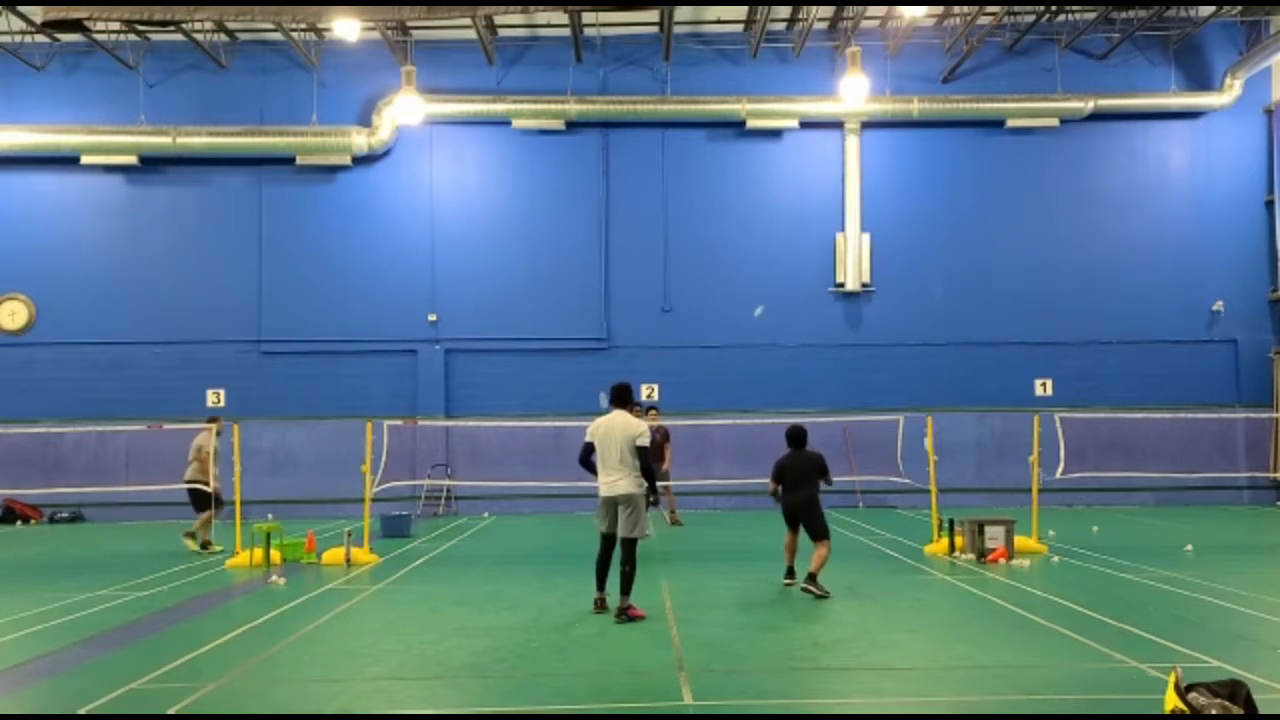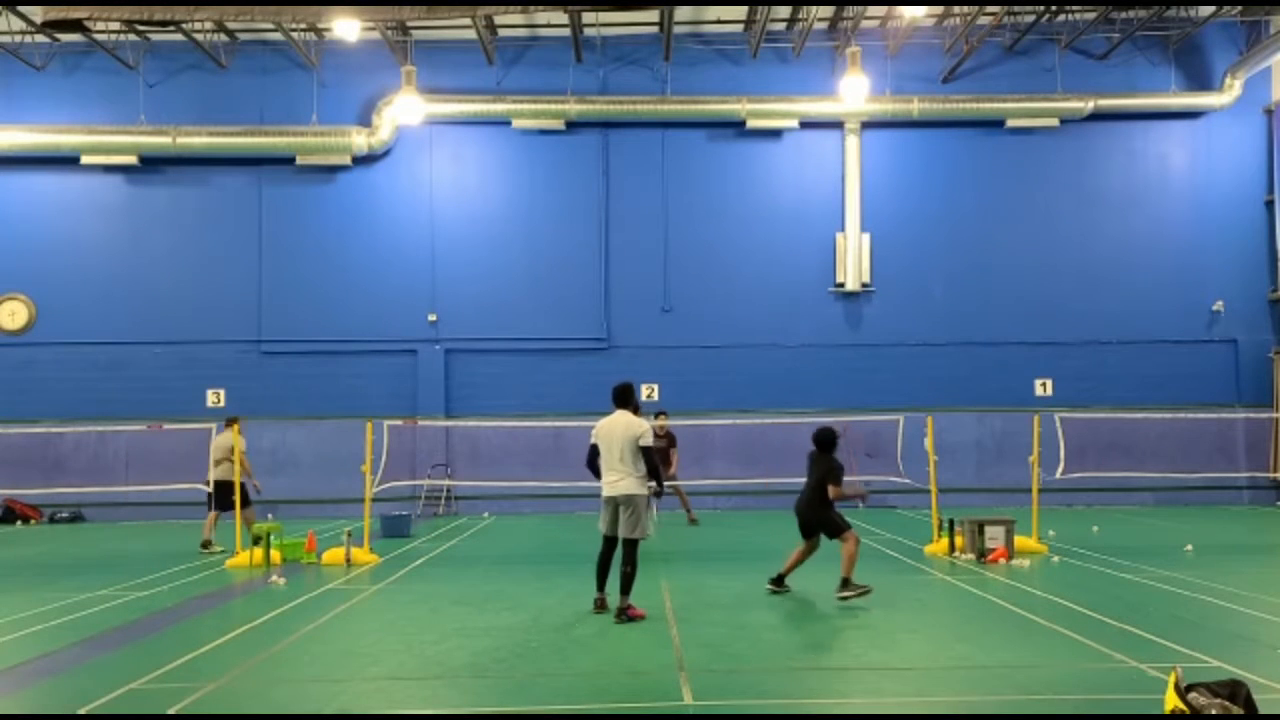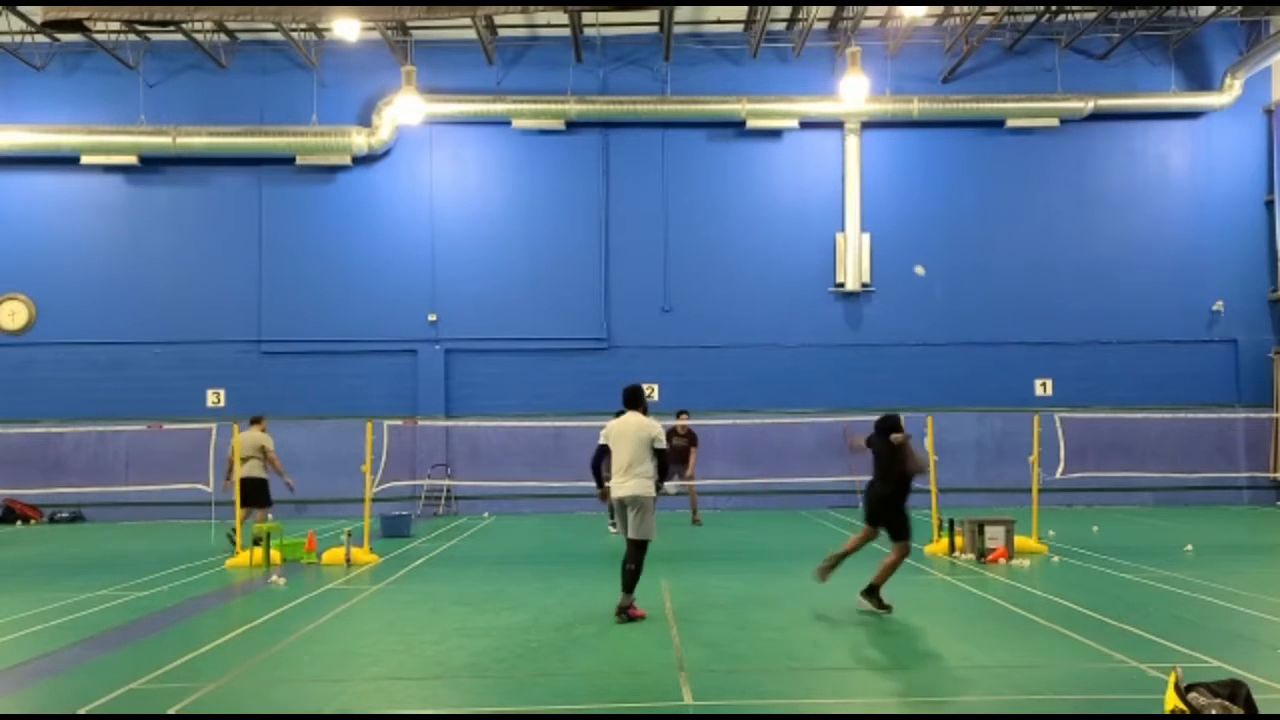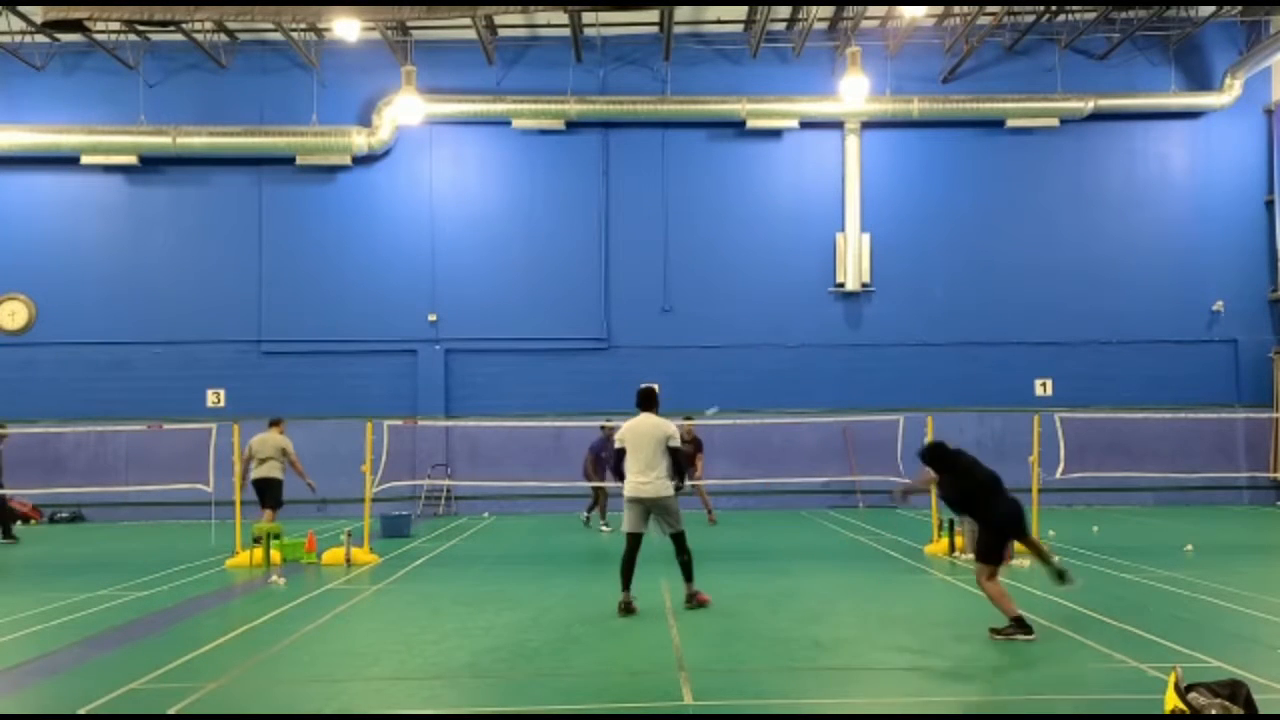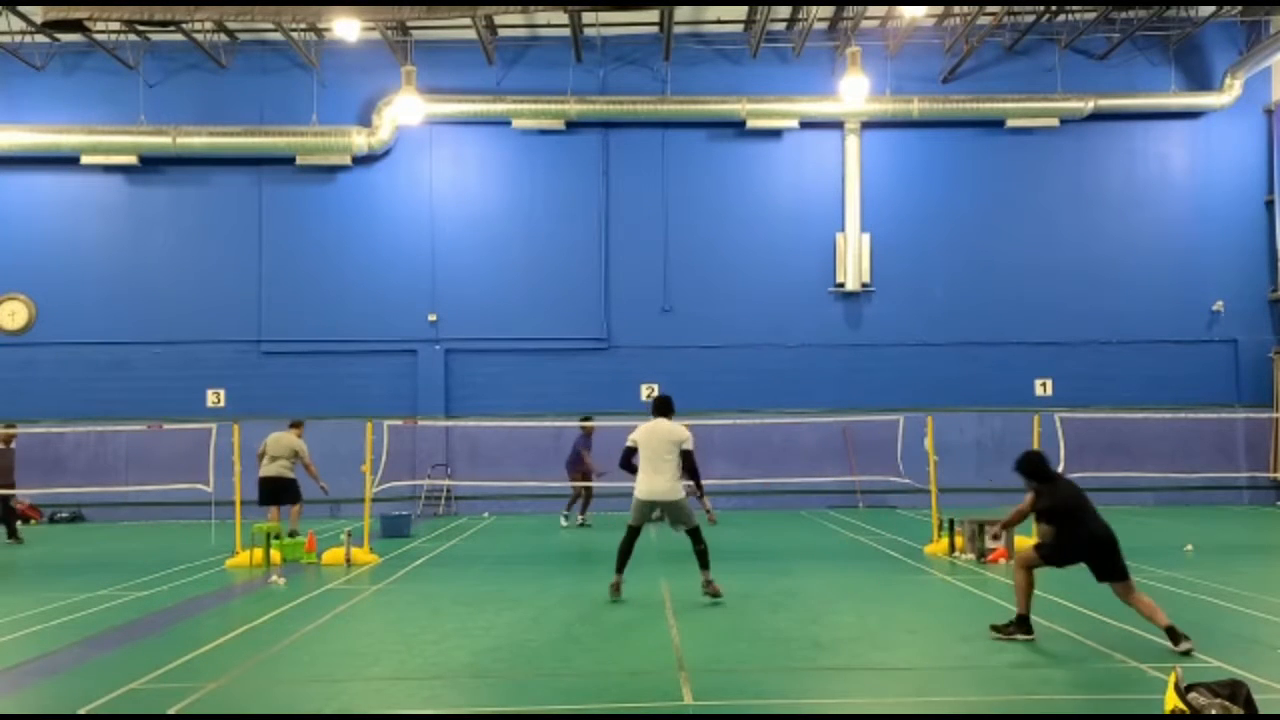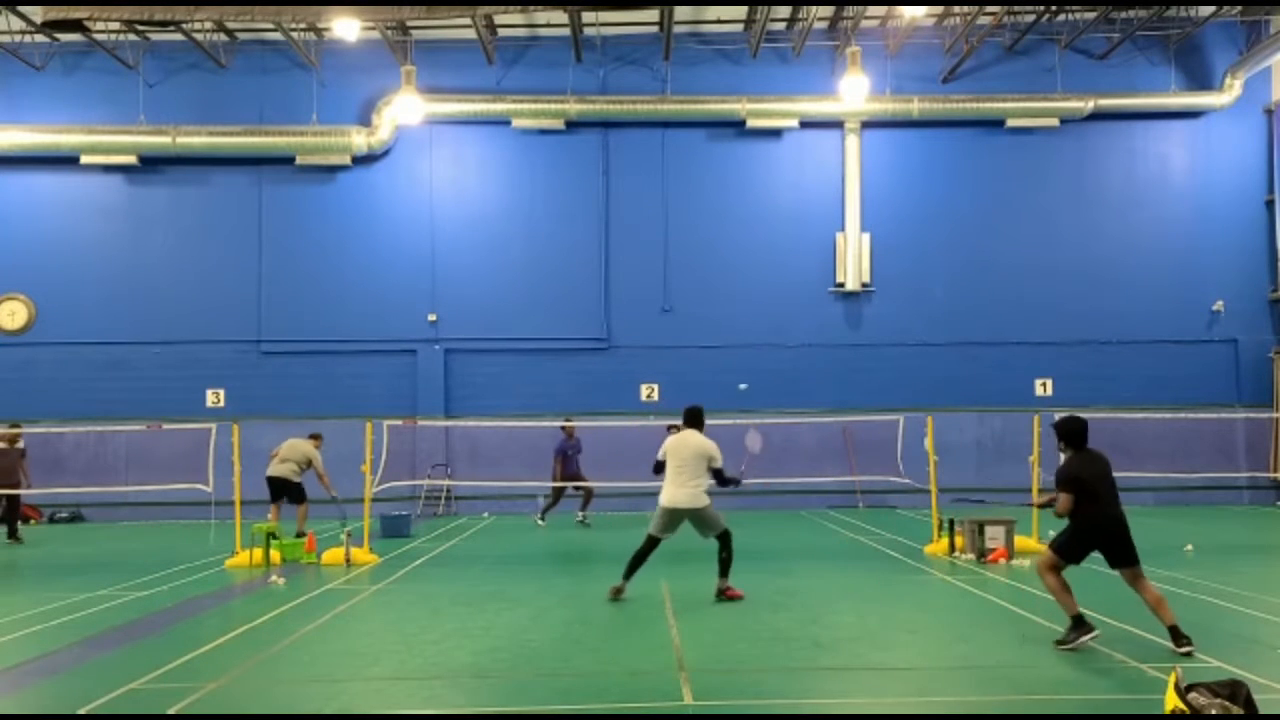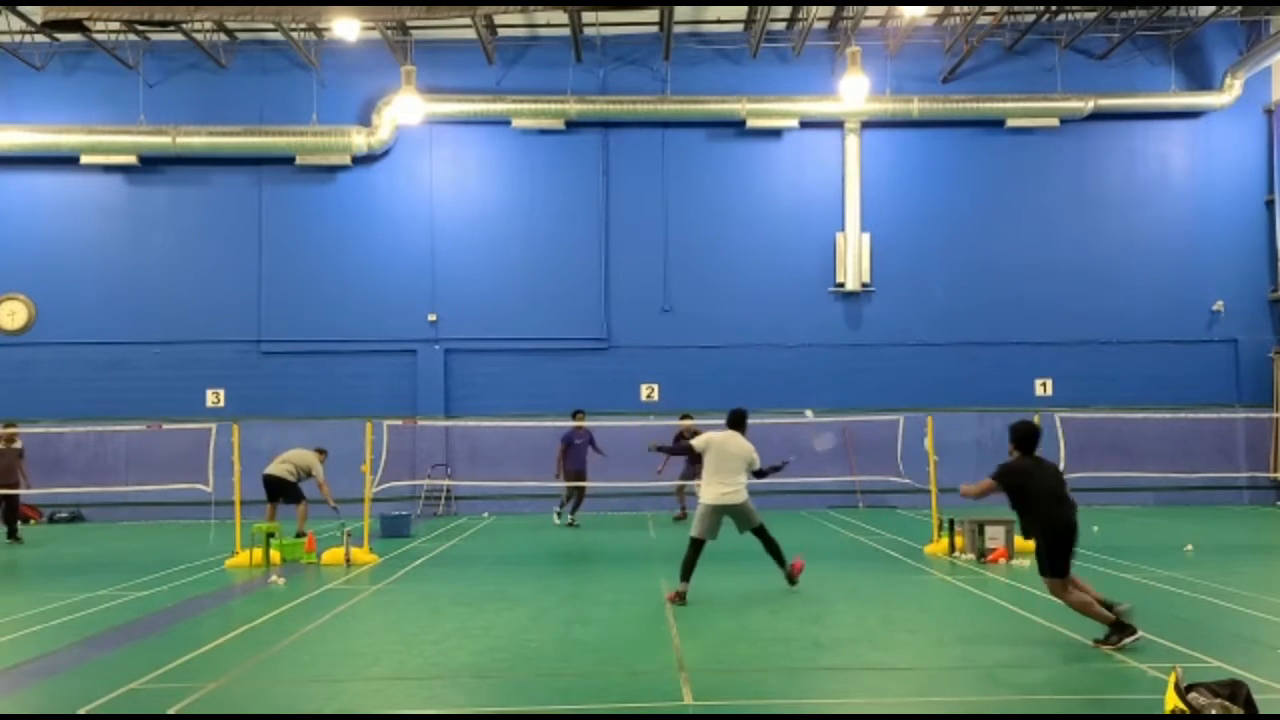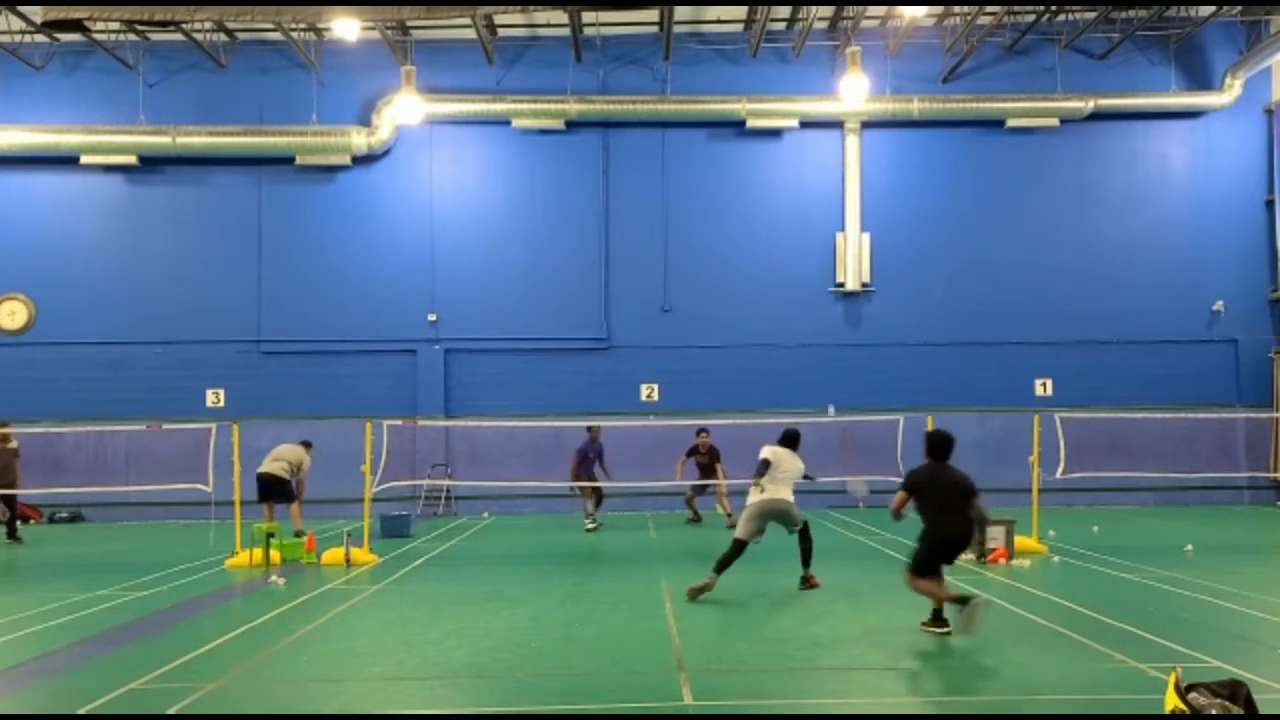
dt=0.3s
person 1, frame 1
left shoulder: (596, 425)
right shoulder: (638, 426)
left elbow: (583, 459)
right elbow: (645, 464)
right wrist: (653, 491)
left hip: (606, 491)
right hip: (632, 491)
left knee: (606, 545)
right knee: (628, 548)
left ankle: (600, 598)
right ankle: (624, 607)
person 1, frame 2
left shoulder: (600, 426)
right shoulder: (641, 426)
left elbow: (591, 462)
right elbow: (650, 462)
right wrist: (659, 484)
left hip: (609, 492)
right hip: (633, 491)
left knee: (608, 545)
right knee: (629, 548)
left ankle: (600, 598)
right ankle: (623, 607)
person 1, frame 3
left shoulder: (611, 427)
right shoulder: (653, 427)
left elbow: (596, 462)
right elbow: (664, 464)
left wrist: (601, 487)
right wrist: (659, 481)
left hip: (618, 492)
right hip: (641, 492)
left knee: (632, 546)
right knee: (640, 548)
left ankle: (626, 602)
right ankle: (625, 602)
person 1, frame 4
left shoulder: (625, 428)
right shoulder: (667, 427)
left elbow: (616, 465)
right elbow: (678, 462)
right wrist: (680, 481)
left hip: (633, 492)
right hip: (660, 491)
left knee: (632, 546)
right knee: (680, 541)
left ankle: (625, 599)
right ankle: (691, 593)
person 1, frame 5
left shoulder: (639, 431)
right shoulder: (682, 432)
left elbow: (624, 463)
right elbow: (690, 466)
right wrist: (700, 489)
left hip: (644, 493)
right hip: (673, 494)
left knee: (631, 534)
right knee: (695, 534)
left ankle: (617, 581)
right ankle: (707, 582)
person 1, frame 6
left shoulder: (669, 441)
right shoulder: (710, 446)
left elbow: (656, 469)
right elbow: (721, 480)
right wrist: (735, 481)
left hip: (669, 501)
right hip: (696, 502)
left knee: (649, 545)
right knee: (725, 538)
left ankle: (621, 586)
right ankle: (723, 587)
person 1, frame 7
left shoulder: (711, 437)
right shoulder: (749, 448)
left elbow: (682, 450)
right elbow: (759, 474)
left wrist: (661, 448)
right wrist: (776, 468)
left hip: (710, 501)
right hip: (738, 500)
left knee: (695, 547)
right knee: (762, 534)
left ankle: (682, 591)
right ankle: (788, 572)
person 1, frame 8
left shoulder: (770, 450)
right shoulder: (799, 464)
left elbow: (764, 464)
left wrist: (757, 477)
right wrist: (807, 477)
left hip: (758, 503)
right hip: (785, 503)
left knee: (736, 548)
right knee: (804, 531)
left ankle: (710, 581)
right ankle: (807, 577)
person 2, frame 1
left shoulder: (781, 463)
right shoulder: (816, 458)
left elbow: (772, 489)
right elbow: (827, 481)
left wrist: (778, 498)
left hip: (788, 505)
right hip: (809, 505)
left knee: (792, 533)
right knee: (823, 546)
left ankle: (790, 573)
right ankle: (811, 579)
person 2, frame 2
left shoulder: (814, 456)
right shoulder: (834, 467)
right elbow: (834, 495)
right wrist: (856, 493)
left hip: (803, 508)
right hip: (819, 510)
left knee: (809, 546)
right knee: (851, 539)
left ankle: (777, 580)
right ankle: (845, 585)
person 2, frame 3
left shoulder: (879, 442)
right shoulder: (897, 452)
left elbow: (865, 444)
right elbow: (918, 469)
left wrist: (858, 445)
right wrist: (906, 444)
left hip: (874, 497)
right hip: (890, 505)
left knee: (869, 533)
right knee: (901, 550)
left ankle: (834, 559)
right ankle: (871, 592)
person 2, frame 4
left shoulder: (950, 493)
right shoulder: (958, 456)
right elbow: (935, 477)
right wrist: (910, 487)
left hip: (994, 522)
right hip: (1012, 509)
left knee: (985, 578)
right knee: (1026, 539)
left ankle: (1019, 624)
right ankle: (1055, 570)
person 2, frame 5
left shoulder: (1050, 499)
right shoulder: (1056, 481)
left elbow: (1047, 538)
right elbow: (1024, 509)
right wrist: (1002, 526)
left hip: (1075, 542)
right hip: (1104, 538)
left knee: (1022, 562)
right knee: (1129, 593)
left ankle: (1022, 624)
right ankle: (1175, 635)
person 2, frame 6
left shoulder: (1067, 469)
right shoulder: (1099, 458)
left elbow: (1063, 509)
left wrist: (1055, 505)
right wrist: (1054, 497)
left hip: (1085, 528)
right hip: (1116, 524)
left knee: (1046, 567)
right knee: (1139, 581)
left ankle: (1079, 624)
right ankle: (1178, 636)
person 2, frame 7
left shoulder: (1010, 469)
right shoulder: (1049, 467)
left elbow: (977, 491)
right elbow: (1070, 502)
left wrist: (965, 490)
left hip: (1050, 533)
right hip: (1064, 526)
left knee: (1058, 588)
right knee: (1060, 577)
left ankle: (1121, 628)
right ankle: (1111, 607)
person 2, frame 8
left shoulder: (917, 474)
right shoulder: (962, 478)
left elbow: (895, 508)
right elbow: (980, 514)
left wrist: (898, 515)
right wrist: (977, 535)
left hip: (940, 535)
right hip: (962, 535)
left knee: (915, 580)
right knee: (930, 569)
left ankle: (963, 600)
right ankle: (938, 619)
